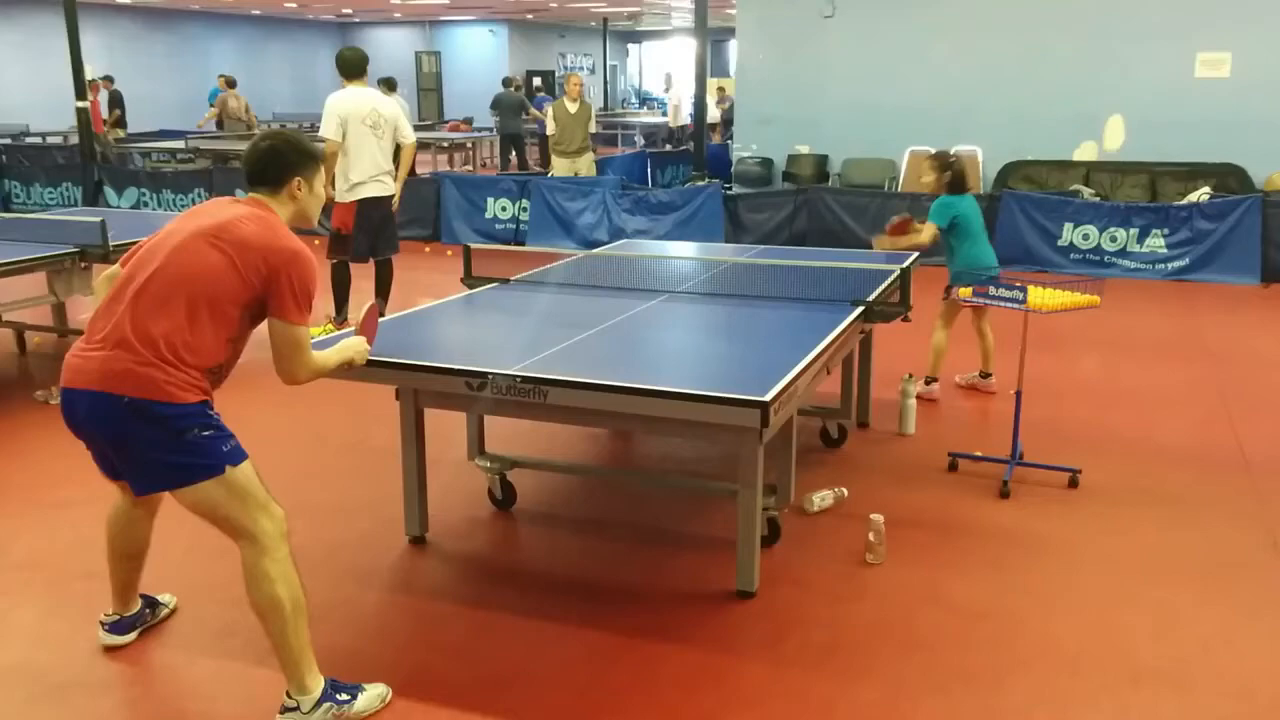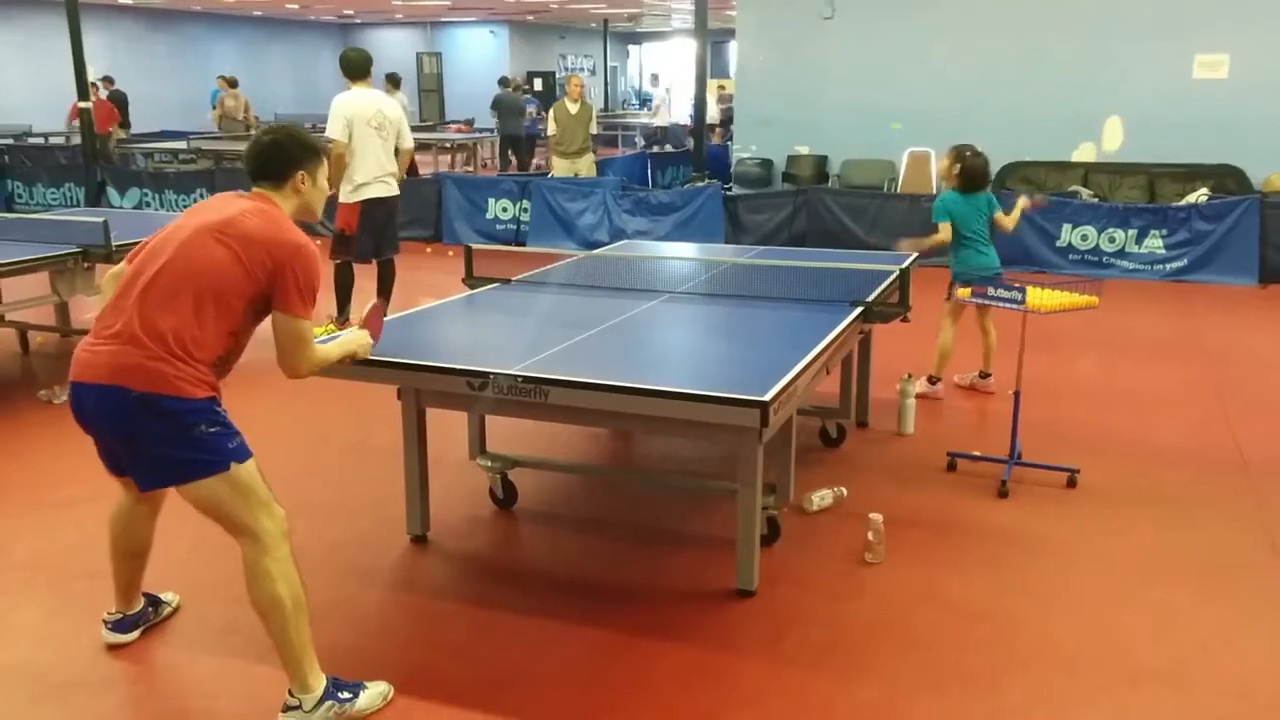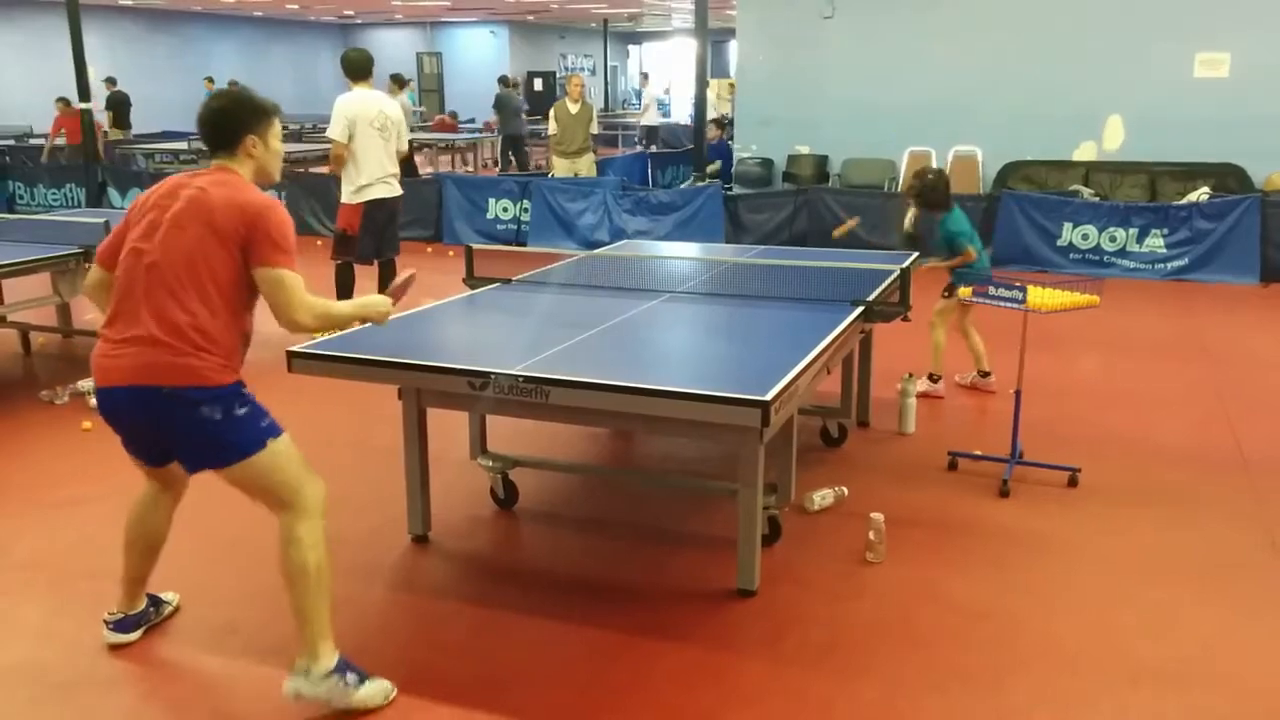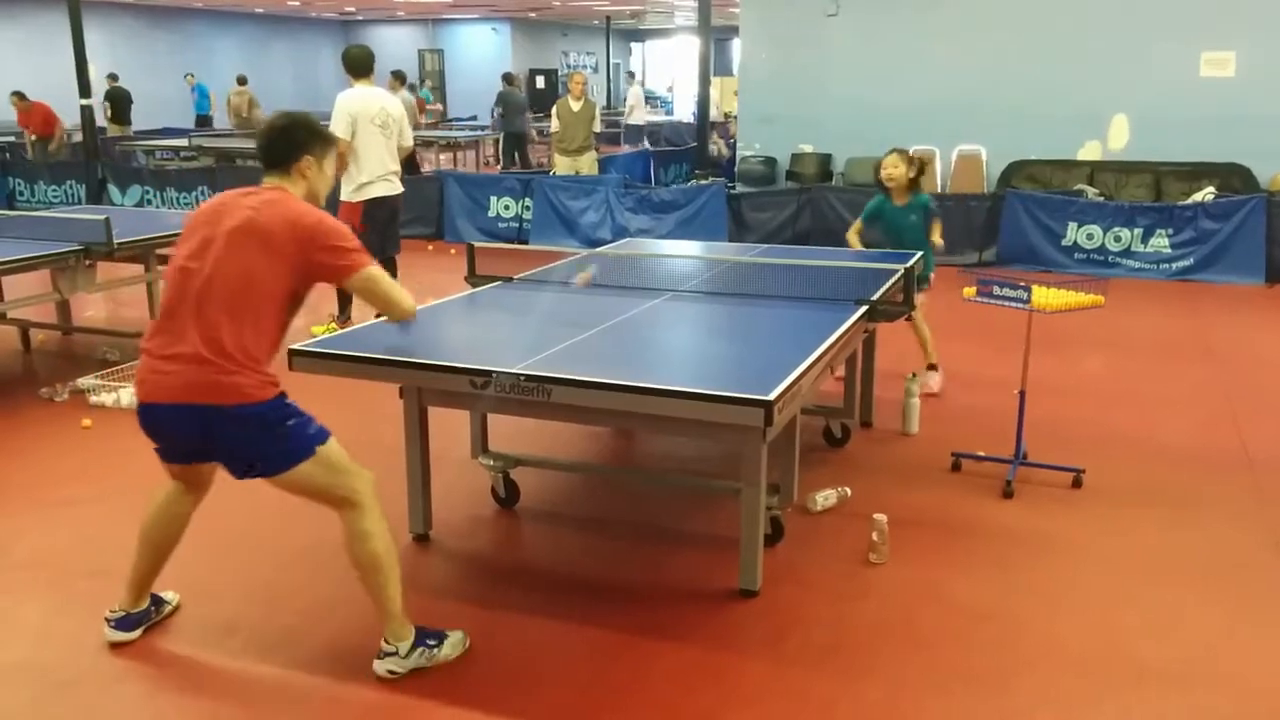
dt=0.4s
person 1, frame 1
left shoulder: (200, 214)
right shoulder: (288, 252)
left elbow: (108, 284)
right elbow: (295, 370)
right wrist: (348, 350)
left hip: (81, 385)
right hip: (152, 398)
left knee: (138, 491)
right knee: (264, 531)
left ankle: (124, 613)
person 1, frame 2
left shoulder: (208, 210)
right shoulder: (292, 247)
left elbow: (115, 280)
right elbow: (297, 365)
right wrist: (350, 345)
left hip: (90, 379)
right hip: (161, 393)
left knee: (141, 490)
right knee: (264, 530)
left ankle: (127, 610)
person 1, frame 3
left shoulder: (157, 196)
right shoulder: (258, 209)
left elbow: (97, 284)
right elbow: (299, 315)
right wrist: (367, 308)
left hip: (115, 378)
right hip: (191, 385)
left knee: (167, 481)
right knee: (302, 500)
left ankle: (130, 610)
right ankle: (318, 666)
person 1, frame 4
left shoulder: (211, 209)
right shoulder: (312, 225)
right elbow: (400, 308)
right wrist: (391, 294)
left hip: (157, 391)
right hip: (233, 399)
left knee: (187, 484)
right knee: (358, 495)
left ankle: (130, 609)
right ankle: (400, 643)
person 2, frame 1
left shoulder: (337, 101)
right shoulder: (387, 102)
left elbow: (331, 150)
right elbow: (410, 144)
left wrist: (327, 183)
right wrist: (398, 184)
left hip: (353, 192)
right hip: (385, 191)
left knee: (340, 257)
right knee: (383, 256)
left ankle: (340, 321)
right ankle: (380, 316)
person 2, frame 2
left shoulder: (343, 102)
right shoulder: (391, 104)
left elbow: (339, 151)
right elbow: (407, 150)
left wrist: (335, 182)
left hip: (357, 193)
right hip: (388, 192)
left knee: (343, 258)
right knee: (385, 257)
left ankle: (342, 321)
person 2, frame 3
left shoulder: (346, 102)
right shoulder: (390, 104)
left elbow: (338, 150)
right elbow: (403, 150)
left wrist: (336, 169)
left hip: (358, 193)
right hip: (390, 191)
left knee: (344, 258)
right knee: (387, 254)
person 2, frame 4
left shoulder: (347, 99)
right shoulder: (392, 101)
left elbow: (341, 148)
right elbow: (407, 146)
left wrist: (338, 171)
left hip: (359, 191)
right hip: (391, 189)
right knee: (387, 256)
left ankle: (343, 319)
person 3, frame 1
left shoulder: (944, 204)
right shoulder: (968, 200)
left elbow: (925, 240)
left wrist: (892, 243)
right wrist: (925, 227)
left hip: (967, 272)
right hip: (989, 268)
left knee: (943, 325)
right knee: (981, 323)
left ankle: (930, 383)
right ankle: (986, 377)
person 3, frame 2
left shoulder: (944, 201)
right shoulder: (983, 196)
left elbow: (944, 237)
right elbow: (1007, 226)
left wrist: (916, 245)
right wrist: (1020, 206)
left hip: (966, 271)
right hip: (991, 269)
left knee: (948, 324)
right knee: (985, 323)
left ankle: (933, 382)
right ankle: (985, 377)
person 3, frame 3
left shoulder: (950, 226)
right shoulder: (947, 206)
left elbow: (970, 256)
right elbow: (919, 206)
left wrist: (940, 264)
right wrist: (912, 215)
left hip: (970, 275)
right hip: (967, 274)
left knee: (937, 321)
right knee: (964, 325)
left ankle: (935, 380)
right ankle: (984, 375)
person 3, frame 4
left shoulder: (922, 201)
right shoulder: (878, 204)
left elbow: (935, 221)
right elbow: (852, 232)
left wrist: (936, 238)
left hip: (919, 269)
left knee: (916, 320)
left ankle: (933, 369)
